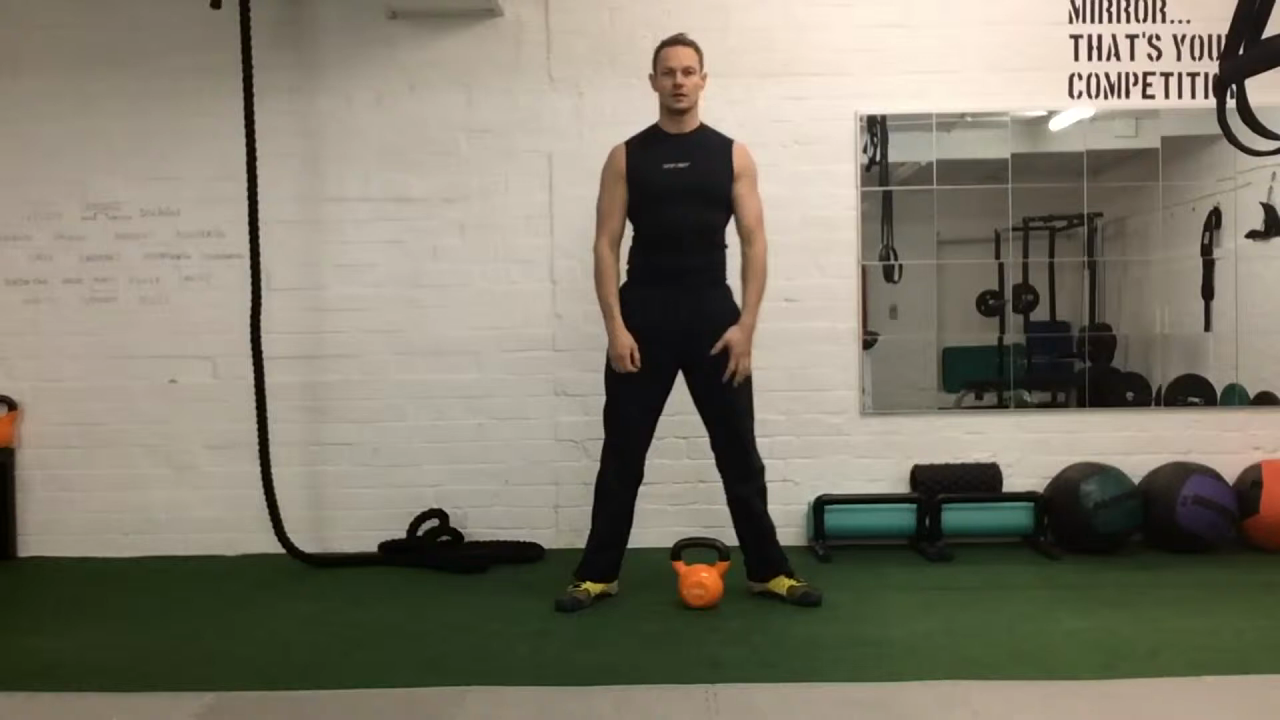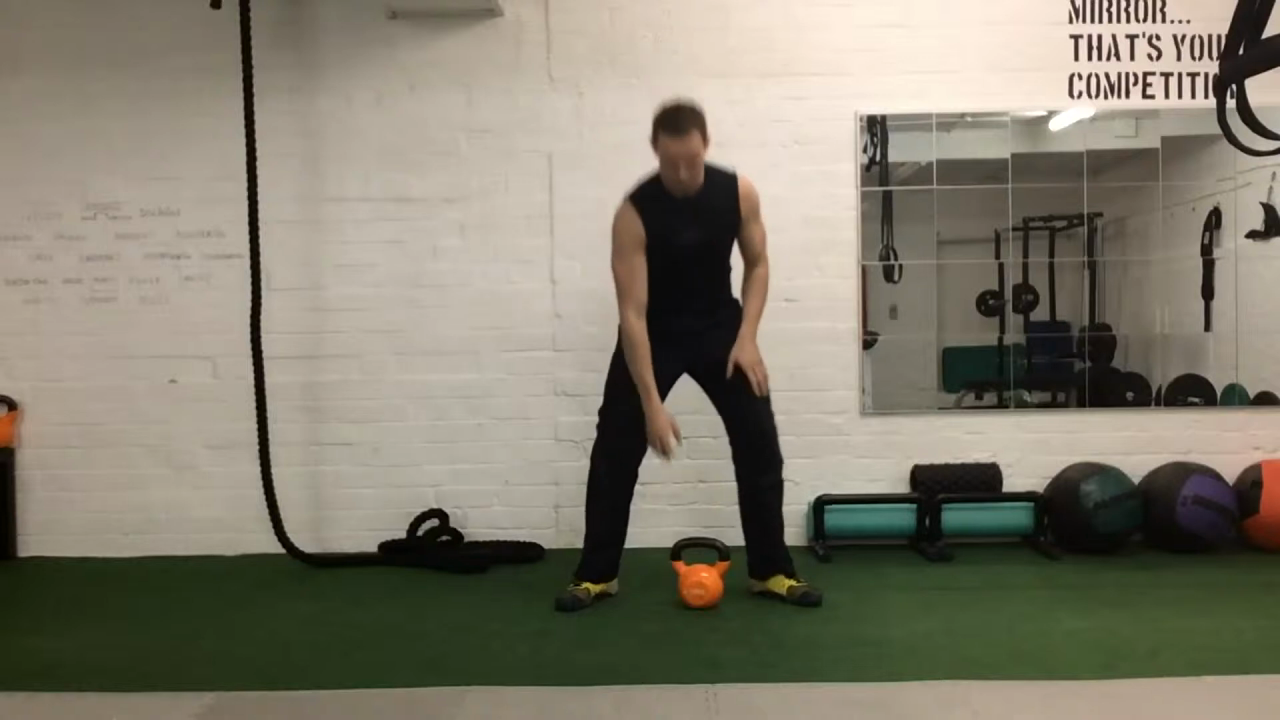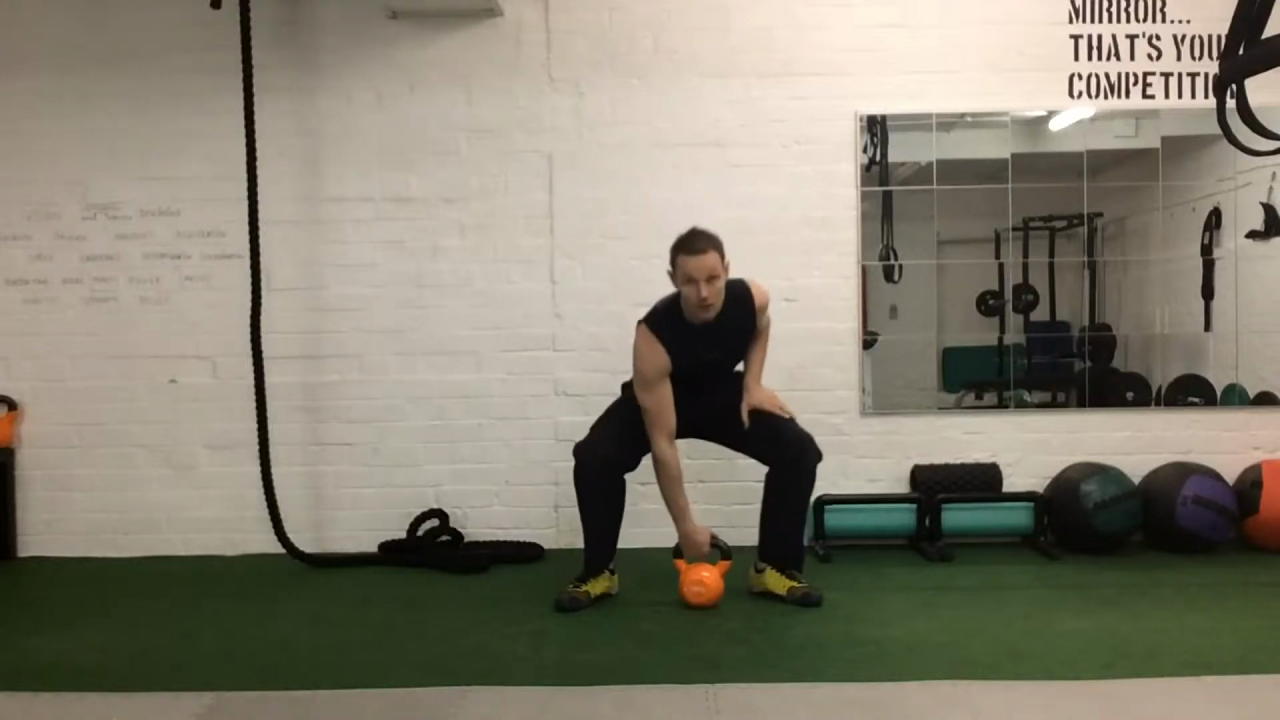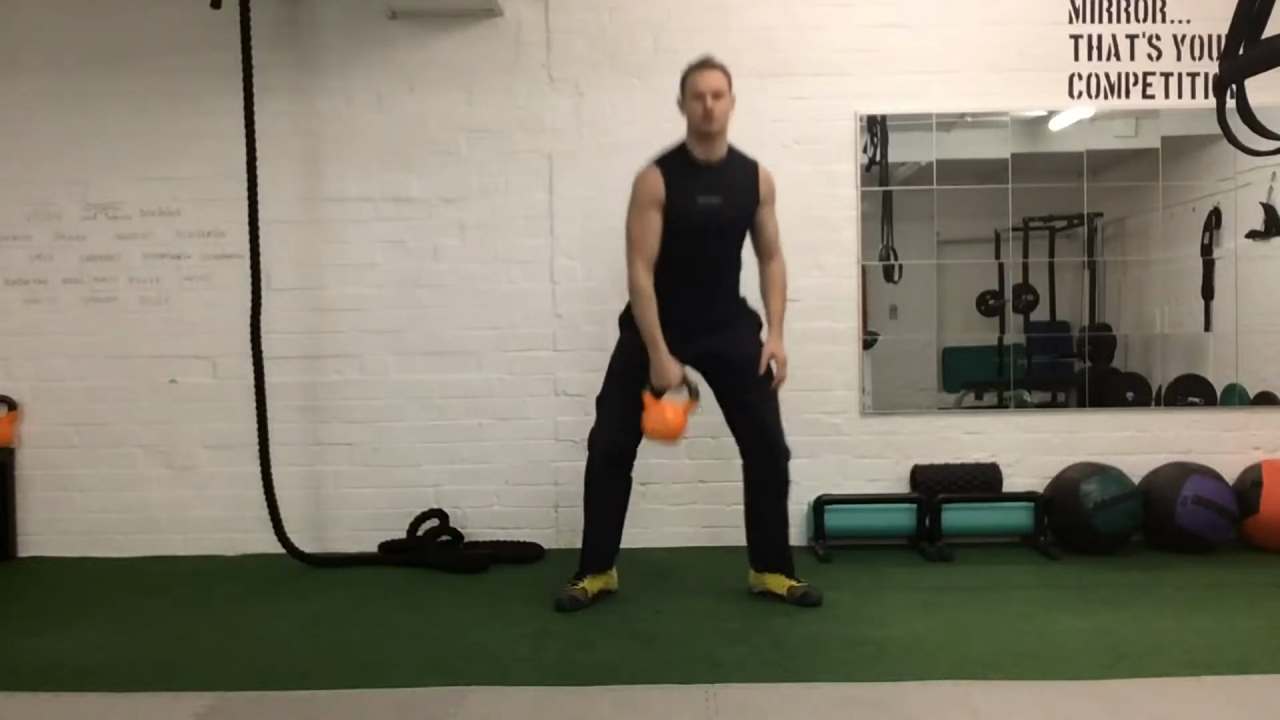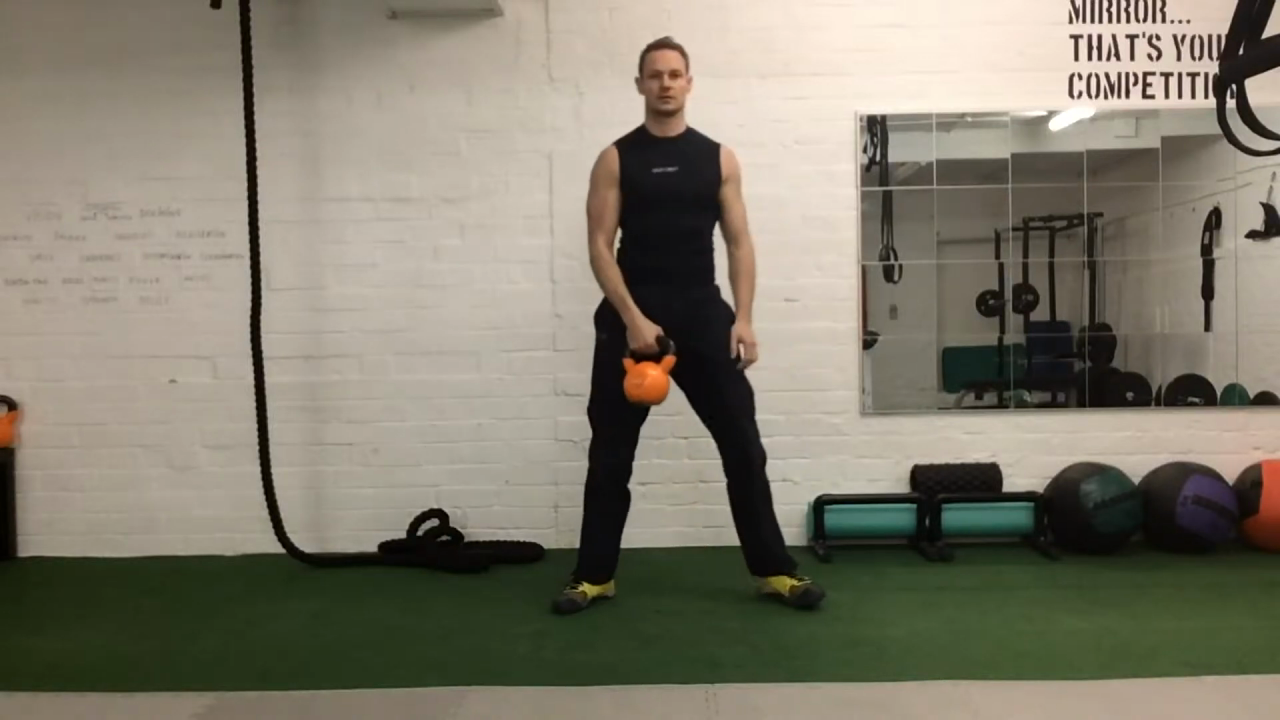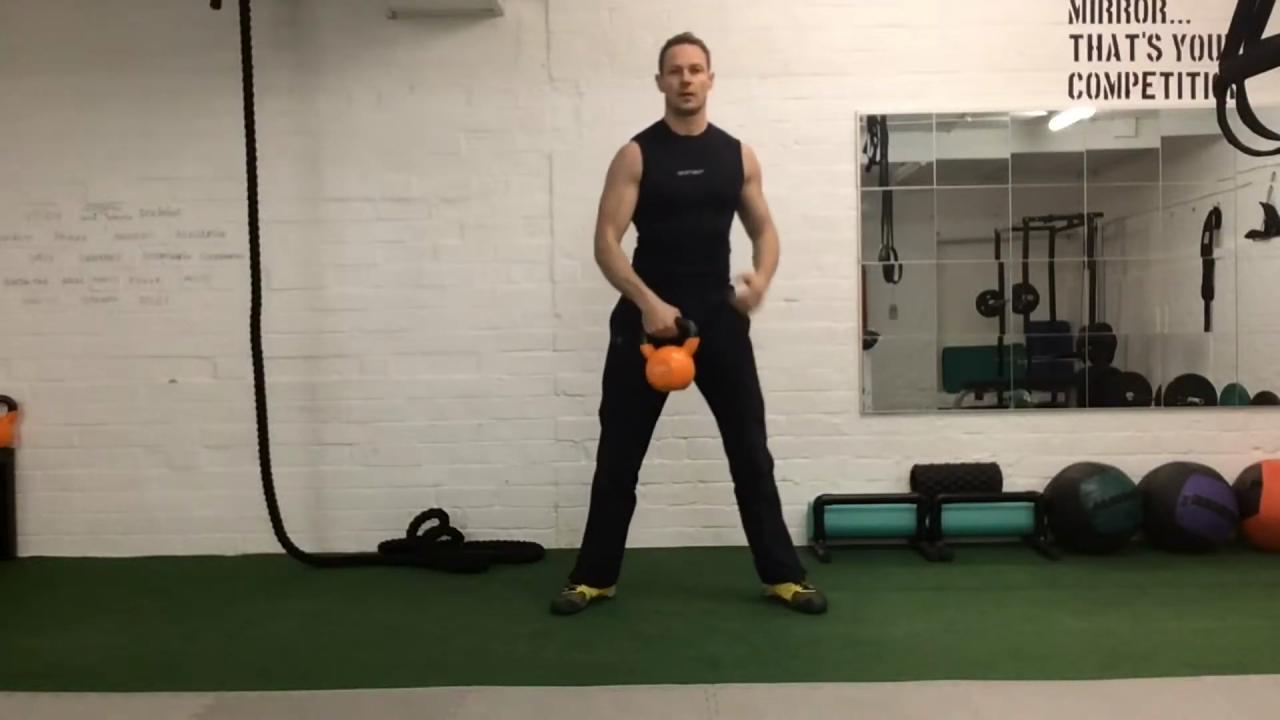
dt=0.5s
person 1, frame 1
left shoulder: (733, 155)
right shoulder: (626, 157)
left elbow: (754, 243)
right elbow: (606, 246)
left wrist: (746, 324)
right wrist: (615, 325)
left hip: (714, 319)
right hip: (644, 320)
left knee: (739, 453)
right knee: (623, 454)
left ankle: (767, 570)
right ankle: (597, 574)
person 1, frame 2
left shoulder: (738, 192)
right shoulder: (634, 213)
left elbow: (757, 264)
right elbow: (632, 312)
left wrist: (748, 338)
right wrist: (652, 405)
left hip: (719, 326)
right hip: (656, 331)
left knee: (759, 444)
right knee: (616, 447)
left ankle: (770, 570)
right ankle: (597, 574)
person 1, frame 3
left shoulder: (752, 298)
right shoulder: (654, 337)
right elbow: (663, 445)
left wrist: (752, 383)
right wrist: (686, 527)
left hip: (723, 395)
right hip: (659, 403)
left knee: (799, 452)
right knee: (593, 460)
left ankle: (775, 568)
right ankle: (598, 573)
person 1, frame 4
left shoulder: (756, 177)
right shoulder: (656, 179)
left elbow: (770, 256)
right elbow: (639, 270)
left wrist: (774, 332)
right wrist: (658, 356)
left hip: (729, 323)
right hip: (658, 321)
left knee: (768, 446)
right knee: (610, 443)
left ankle: (770, 568)
right ankle: (597, 571)
person 1, frame 5
left shoulder: (718, 157)
right shoulder: (616, 159)
left elbow: (739, 242)
right elbow: (599, 246)
left wrist: (744, 318)
right wrist: (632, 318)
left hip: (702, 314)
right hip: (632, 318)
left knee: (743, 446)
right knee: (610, 454)
left ankle: (774, 569)
right ankle: (594, 575)
person 1, frame 6
left shoulder: (738, 155)
right shoulder: (636, 155)
left elbow: (763, 228)
right elbow: (606, 242)
left wrist: (762, 277)
right wrist: (647, 303)
left hip: (719, 316)
right hip: (647, 313)
left knee: (751, 452)
right knee: (618, 455)
left ankle: (782, 575)
right ankle: (594, 577)
